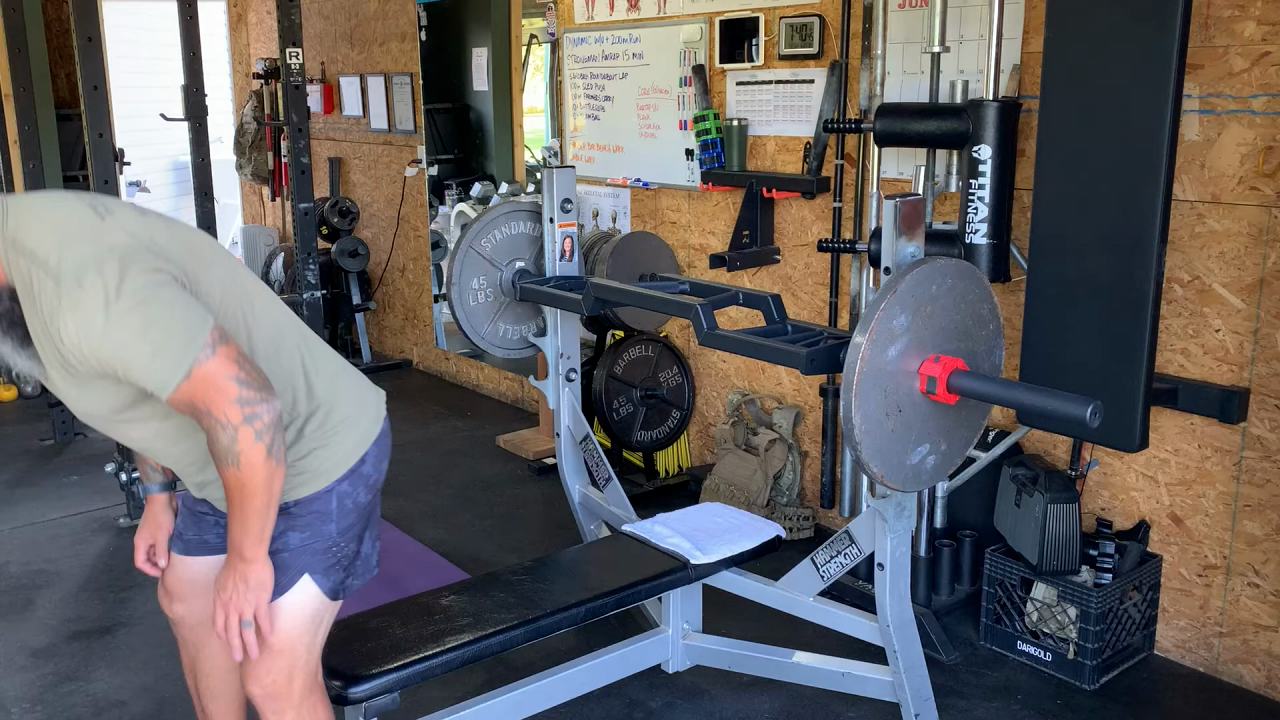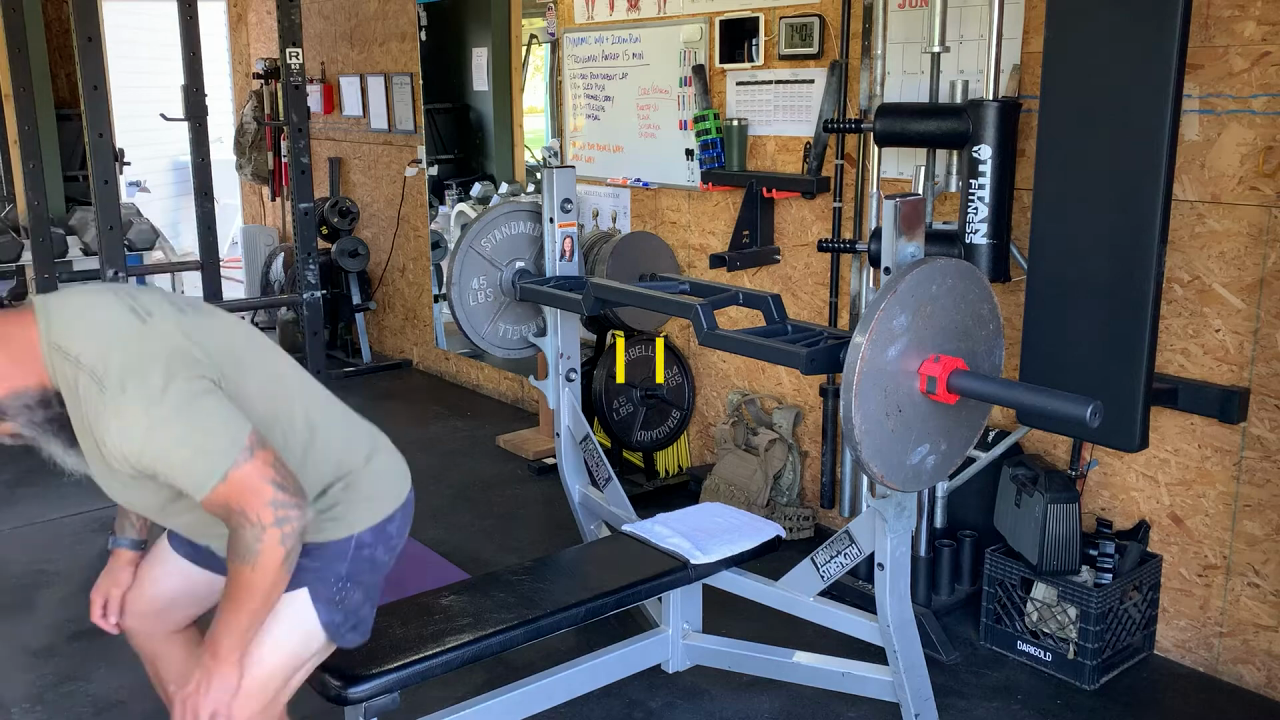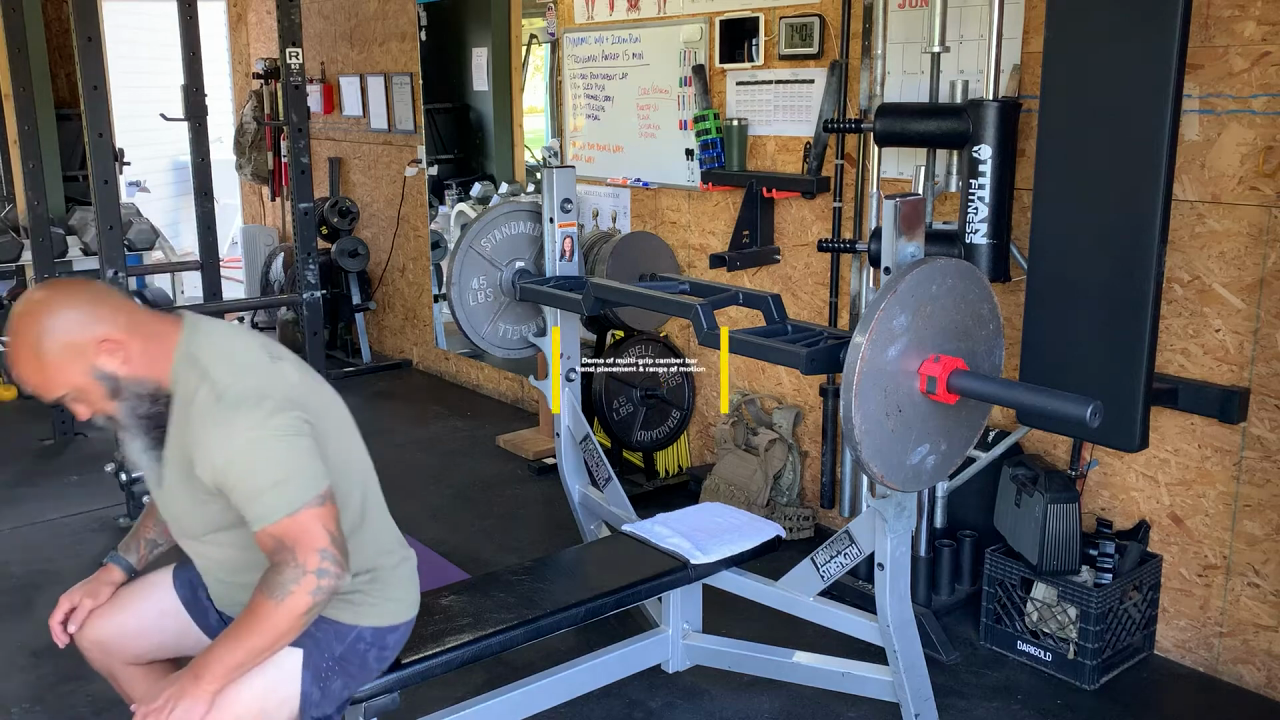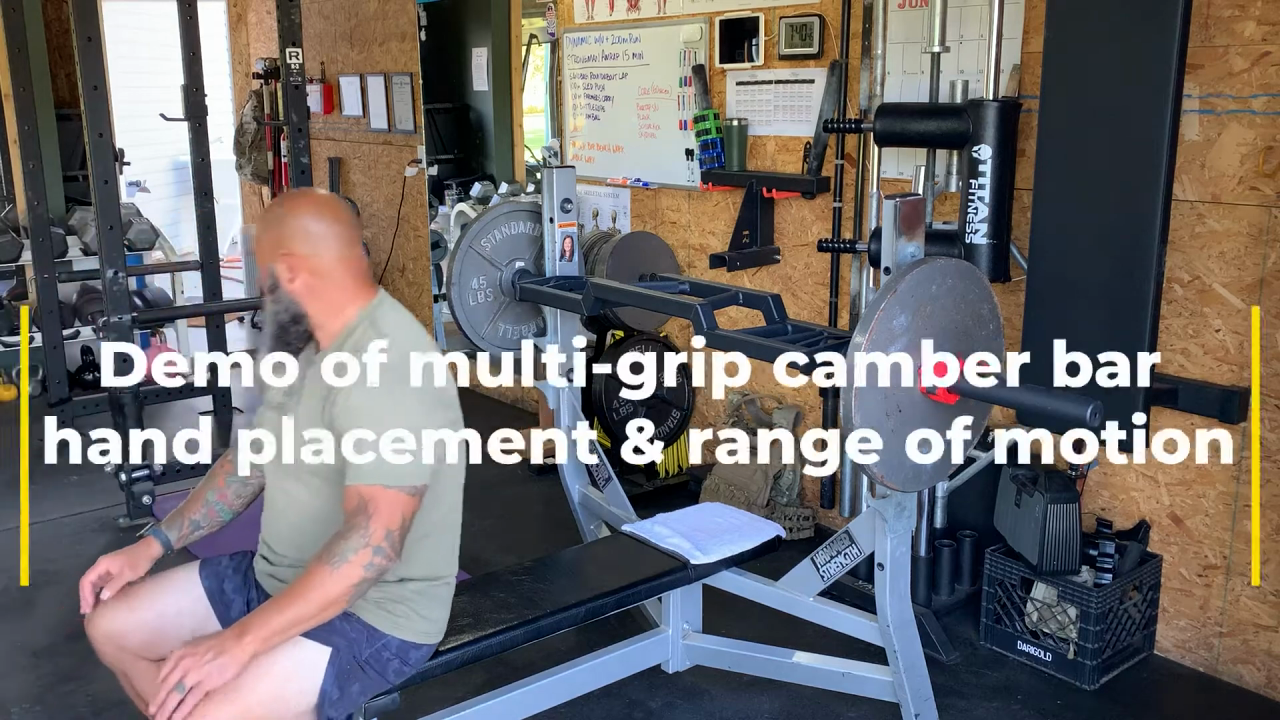
dt=0.4s
person 1, frame 1
left shoulder: (82, 281)
left elbow: (246, 409)
left wrist: (245, 560)
right wrist: (158, 496)
left hip: (318, 456)
right knee: (188, 603)
person 1, frame 2
left shoulder: (123, 389)
right shoulder: (70, 322)
left elbow: (274, 517)
left wrist: (219, 657)
right wrist: (124, 551)
left hip: (343, 516)
right knee: (139, 610)
person 1, frame 3
left shoulder: (236, 409)
right shoulder: (188, 359)
left elbow: (313, 569)
right elbow: (183, 488)
left wrist: (198, 682)
right wrist: (116, 570)
left hip: (344, 615)
right knee: (99, 630)
person 1, frame 4
left shoulder: (388, 370)
right shoulder: (315, 348)
left elbow: (371, 546)
right elbow: (252, 456)
left wrist: (238, 644)
right wrist: (151, 545)
left hip: (372, 614)
right knee: (111, 624)
